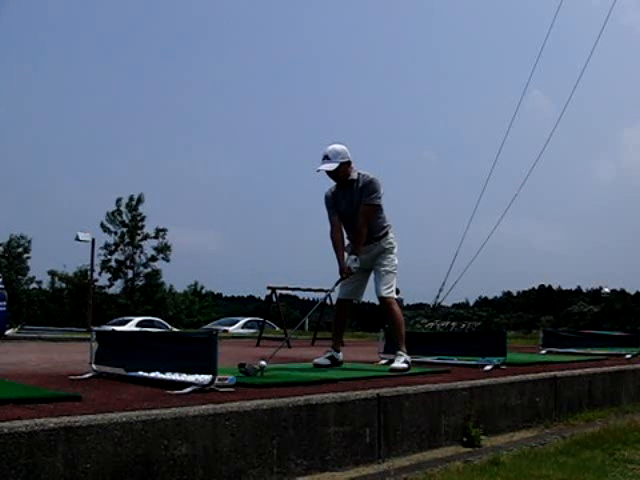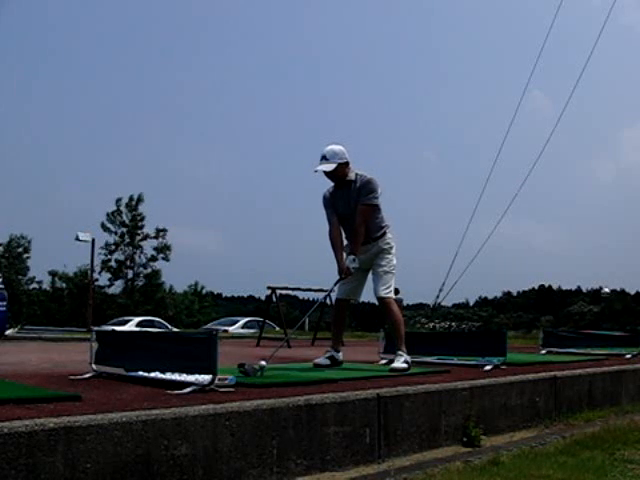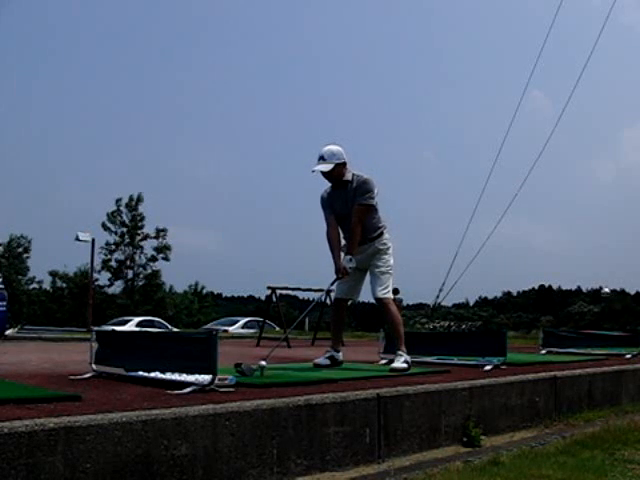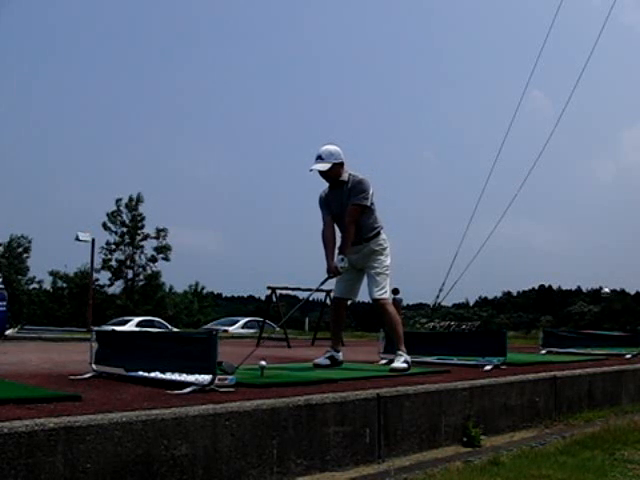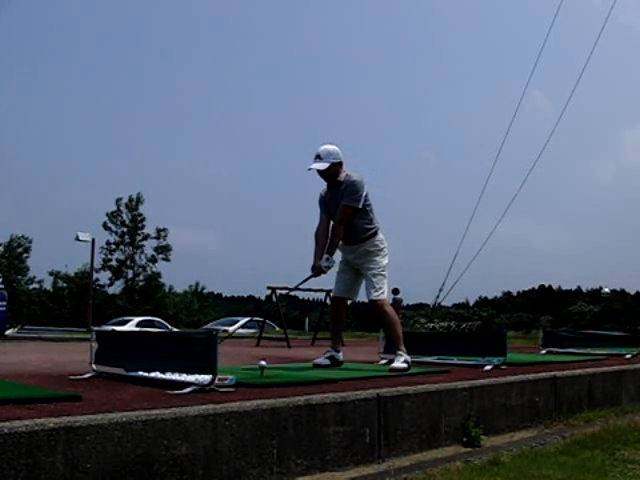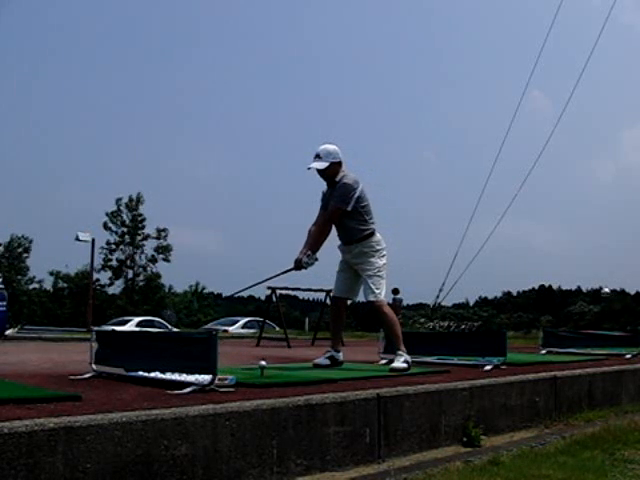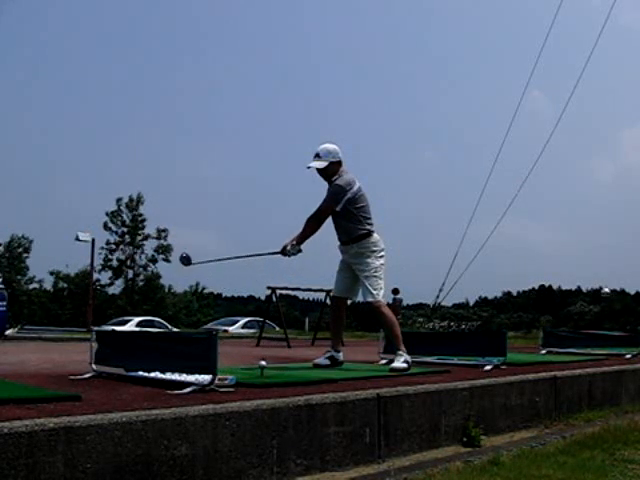
dt=0.7s
person 1, frame 1
left shoulder: (369, 183)
right shoulder: (331, 195)
left elbow: (363, 223)
right elbow: (336, 229)
left wrist: (354, 256)
right wrist: (342, 261)
left hip: (381, 245)
right hip: (356, 249)
left knee: (386, 297)
right knee: (342, 300)
left ankle: (402, 353)
right ankle: (335, 352)
person 1, frame 2
left shoulder: (367, 183)
right shoulder: (329, 196)
left elbow: (361, 223)
right elbow: (335, 229)
left wrist: (353, 257)
right wrist: (341, 262)
left hip: (379, 245)
right hip: (354, 249)
left knee: (385, 297)
right knee: (341, 300)
left ankle: (402, 353)
right ankle: (335, 352)
person 1, frame 3
left shoulder: (364, 183)
right shoulder: (327, 196)
left elbow: (357, 222)
right elbow: (332, 229)
left wrist: (350, 257)
right wrist: (338, 261)
left hip: (376, 245)
right hip: (351, 249)
left knee: (383, 298)
right knee: (339, 300)
left ankle: (402, 353)
right ankle: (335, 352)
person 1, frame 4
left shoulder: (360, 184)
right shoulder: (325, 196)
left elbow: (350, 223)
right elbow: (328, 229)
left wrist: (341, 257)
right wrist: (330, 260)
left hip: (373, 247)
right hip: (350, 250)
left knee: (380, 299)
right knee: (338, 300)
left ankle: (402, 353)
right ankle: (335, 352)
person 1, frame 5
left shoulder: (354, 184)
right shoulder: (325, 194)
left elbow: (340, 224)
right elbow: (323, 227)
left wrist: (328, 257)
right wrist: (318, 258)
left hip: (370, 247)
right hip: (349, 250)
left knee: (378, 300)
right knee: (337, 300)
left ankle: (402, 353)
right ankle: (335, 352)
person 1, frame 6
left shoulder: (348, 185)
right shoulder: (329, 192)
left elbow: (327, 224)
right elbow: (317, 225)
left wrist: (311, 254)
right wrist: (303, 252)
left hip: (368, 248)
right hip: (348, 250)
left knee: (376, 301)
right knee: (337, 300)
left ankle: (402, 353)
right ankle: (335, 352)
person 1, frame 7
left shoulder: (343, 185)
right shoulder: (336, 186)
left elbow: (317, 219)
right elbow: (317, 221)
left wrist: (296, 243)
right wrist: (295, 241)
left hip: (366, 249)
right hip: (348, 250)
left knee: (375, 302)
right knee: (337, 300)
left ankle: (402, 353)
right ankle: (335, 352)
